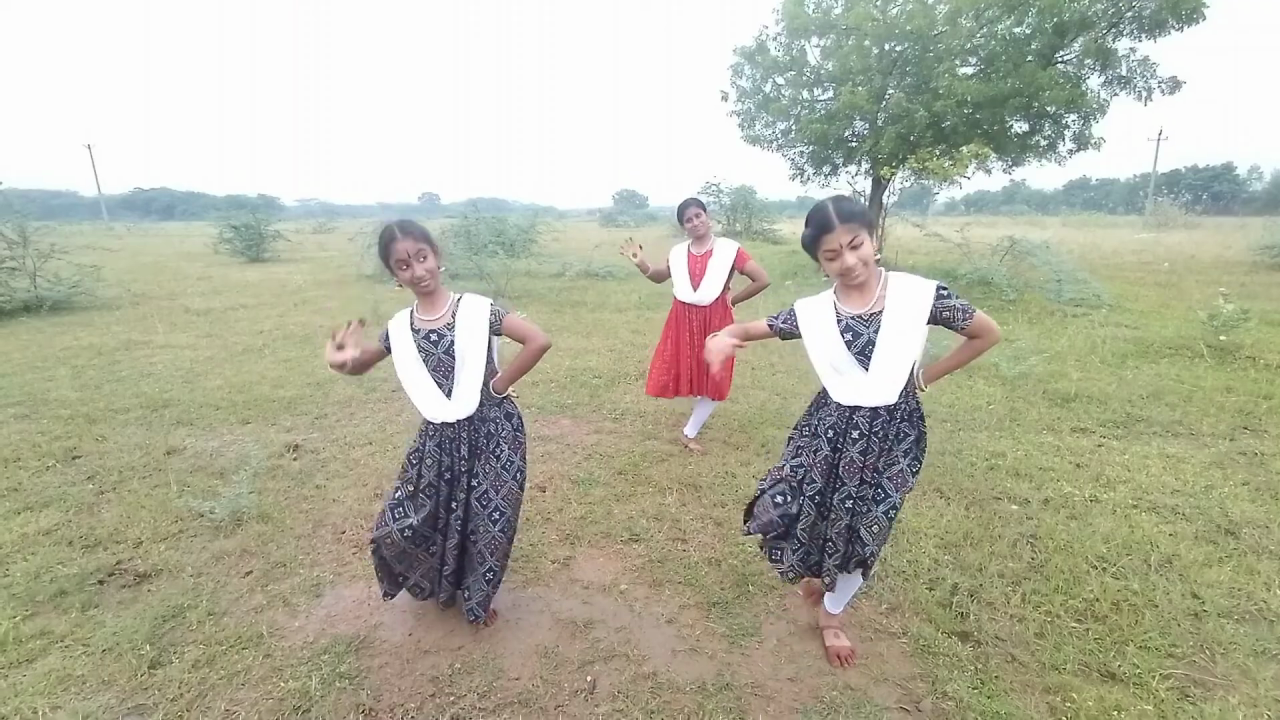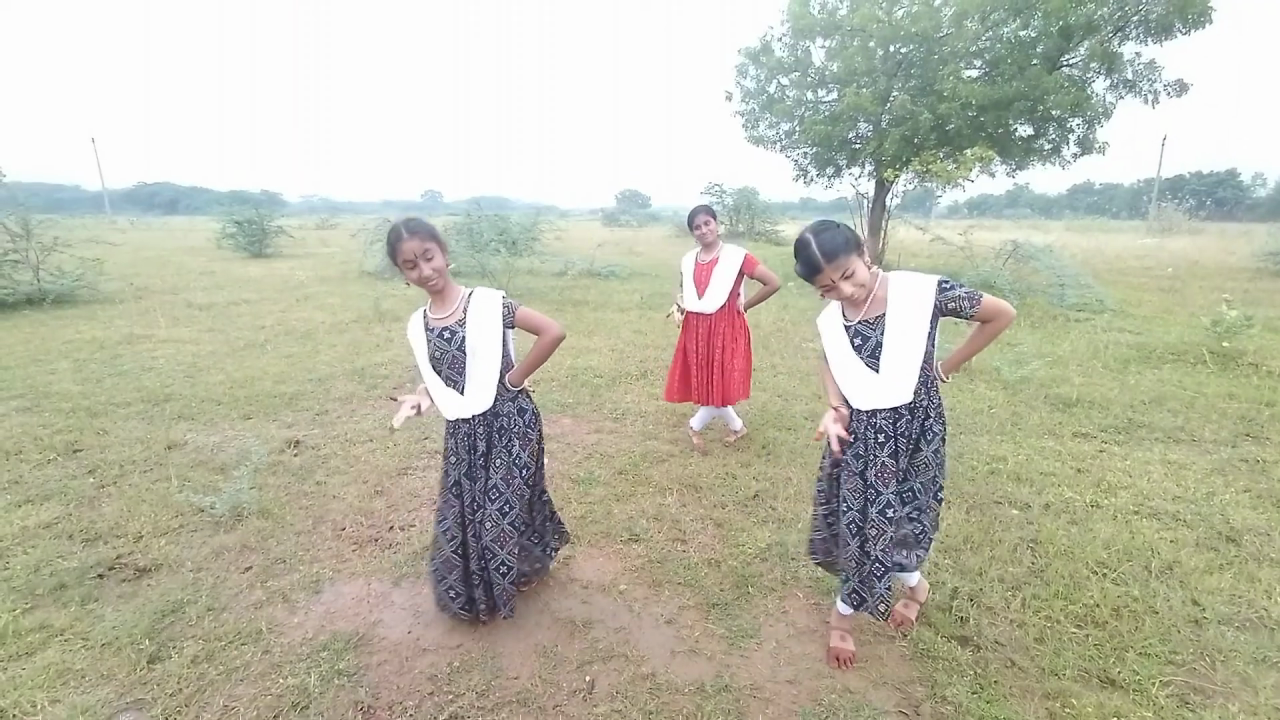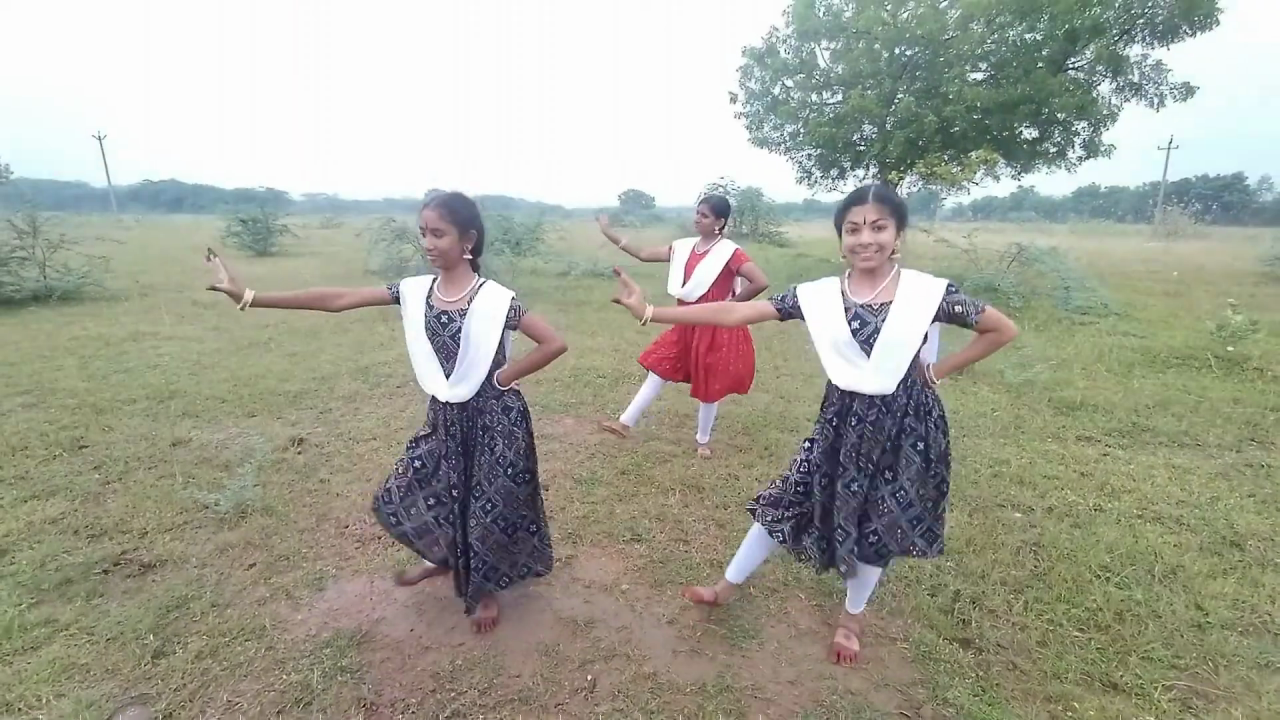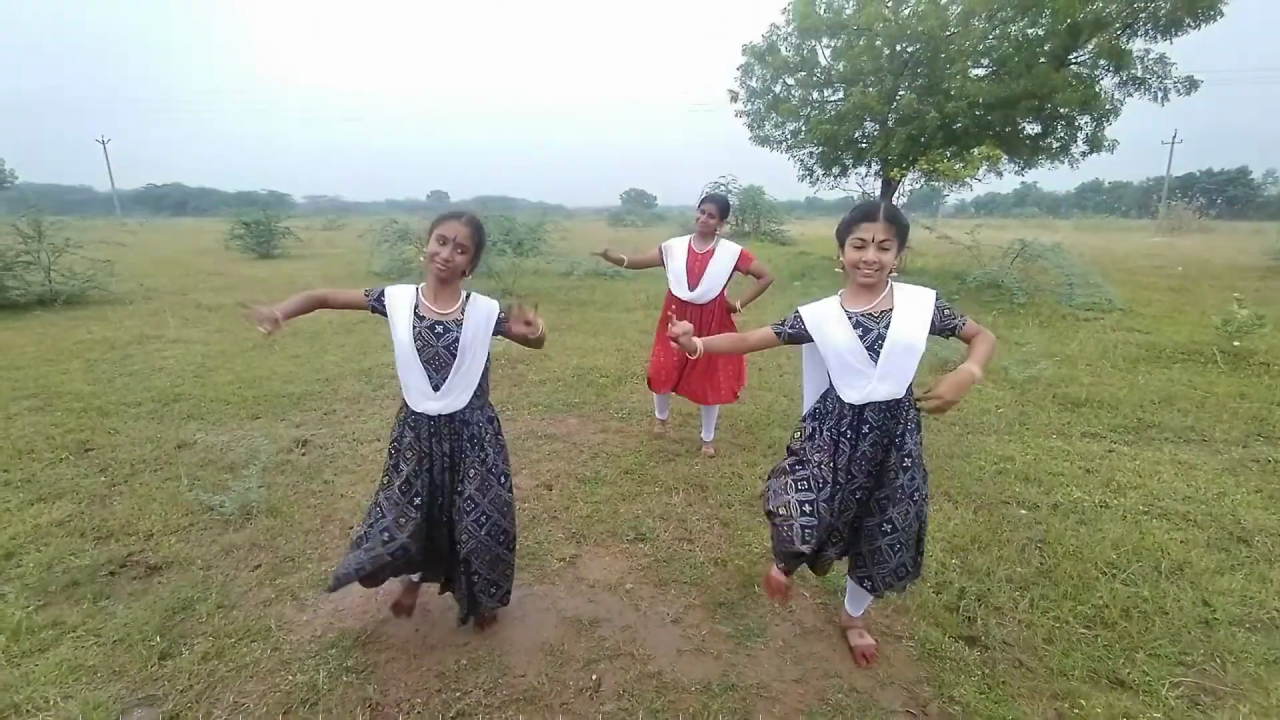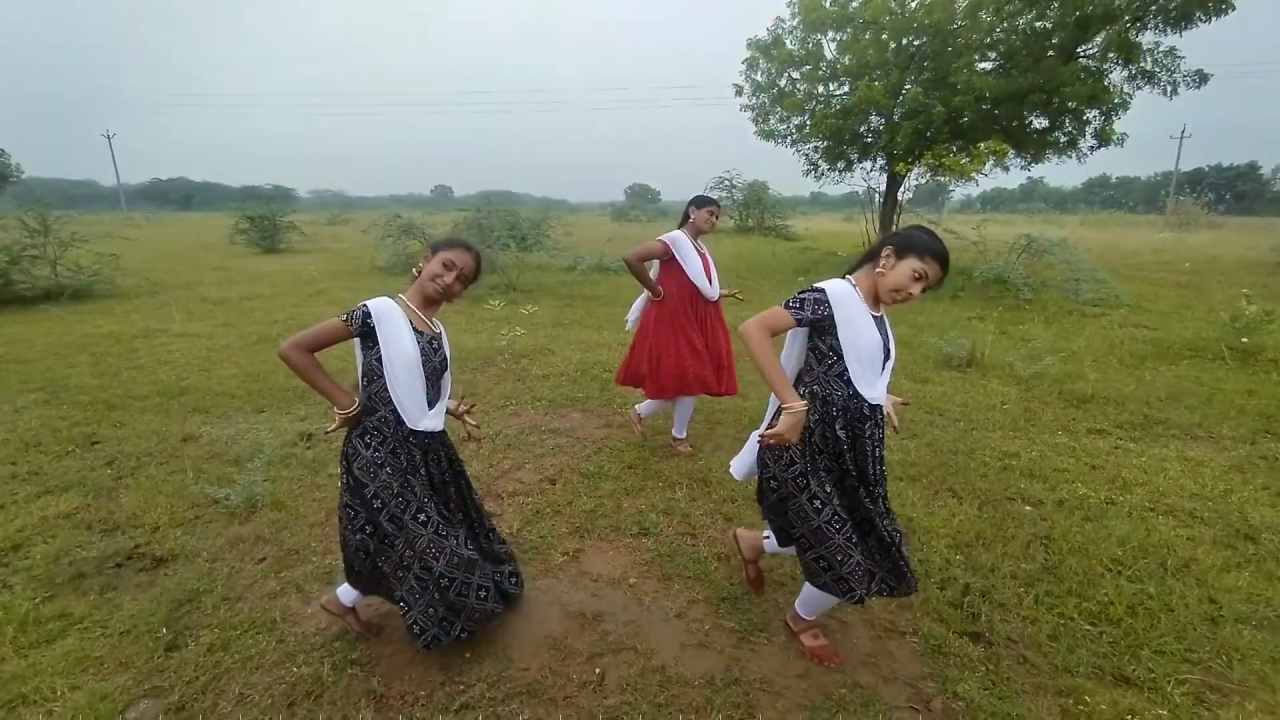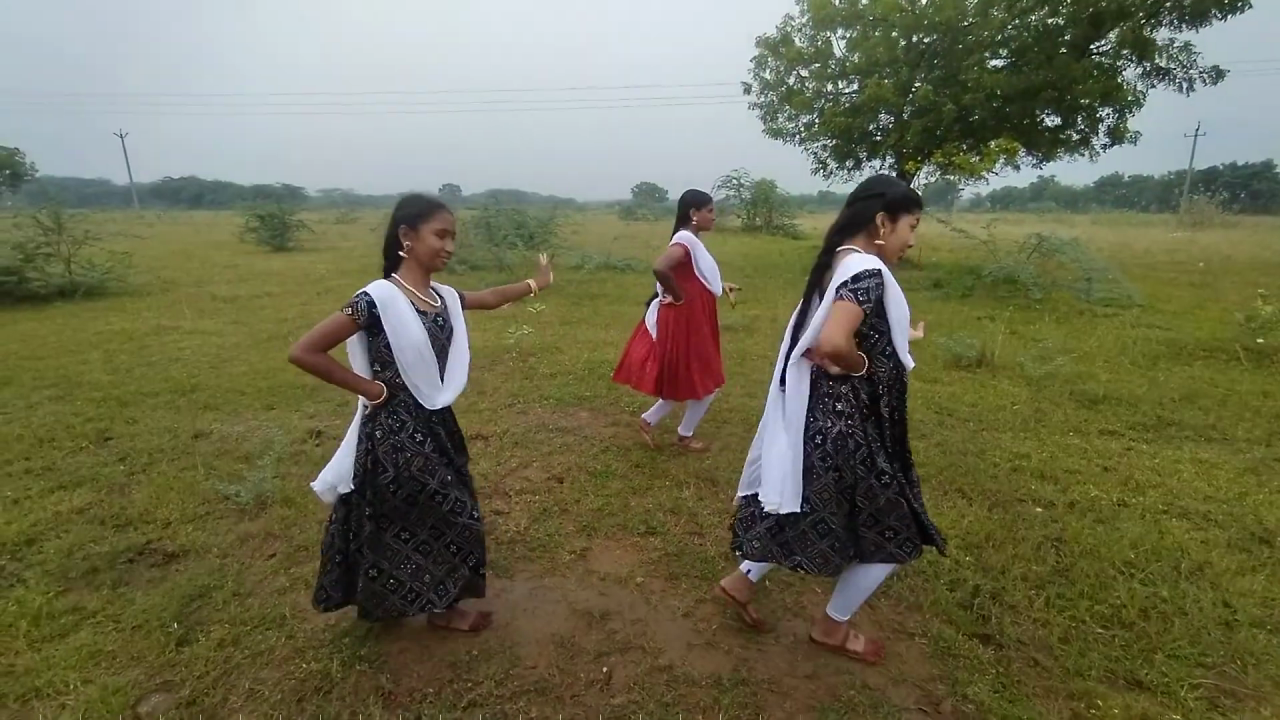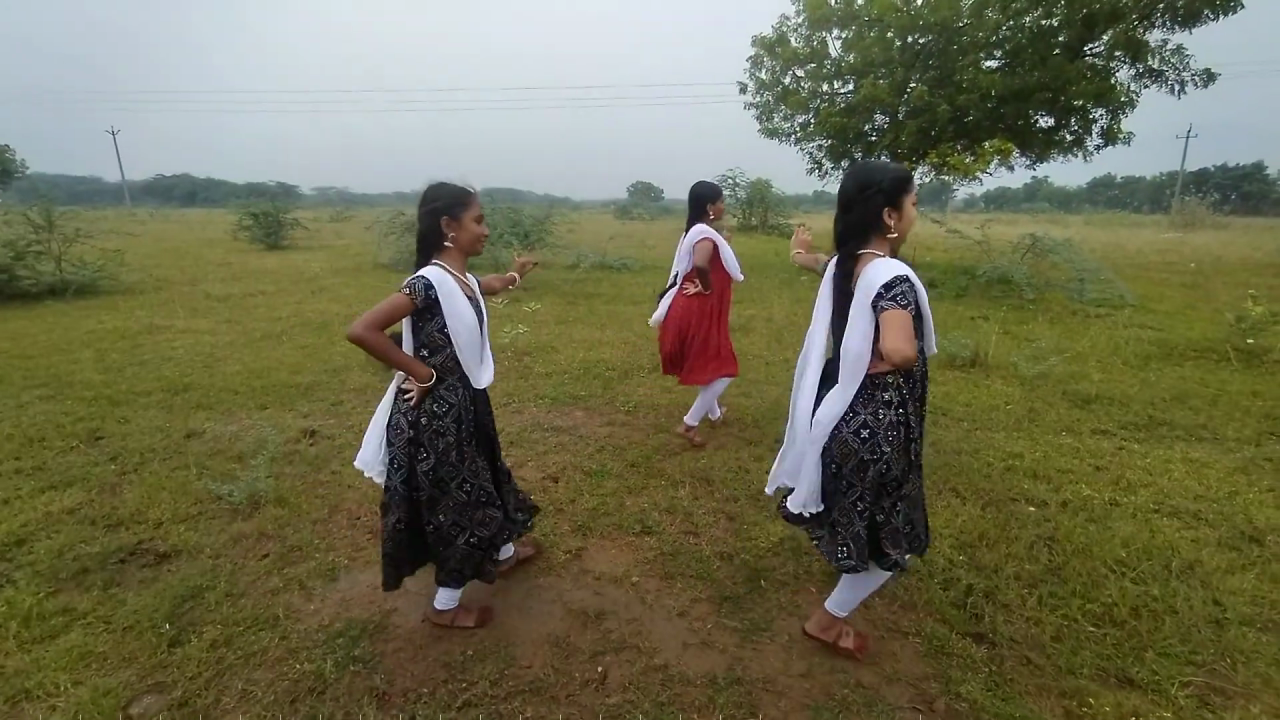
dt=0.4s
person 1, frame 1
left shoulder: (919, 293)
right shoulder: (811, 312)
left elbow: (988, 333)
right elbow: (737, 329)
left wrist: (924, 376)
right wrist: (720, 341)
left hip: (891, 433)
right hip: (830, 427)
left knee: (862, 529)
right knee: (781, 515)
left ankle: (830, 613)
right ankle: (815, 571)
person 1, frame 2
left shoulder: (922, 292)
right shoulder: (829, 322)
left elbow: (1002, 314)
left wrist: (946, 367)
right wrist: (834, 408)
left hip: (911, 431)
right hip: (858, 434)
left knee: (881, 527)
right knee: (857, 524)
left ankle: (842, 615)
right ankle: (915, 585)
person 1, frame 3
left shoulder: (930, 293)
right shoulder: (816, 296)
left elbow: (1003, 330)
right elbow: (735, 313)
left wrist: (936, 372)
right wrist: (651, 312)
left hip: (902, 425)
right hip: (843, 418)
left knee: (879, 524)
right knee: (786, 503)
left ankle: (851, 616)
right ankle: (728, 586)
person 1, frame 4
left shoulder: (921, 303)
right shoulder: (817, 315)
left elbow: (982, 336)
right elbow: (749, 340)
left wrist: (968, 374)
right wrist: (696, 343)
left hip: (895, 438)
right hip: (834, 431)
left knee: (884, 541)
right knee: (799, 523)
left ankle: (853, 616)
right ankle: (784, 562)
person 1, frame 5
left shoulder: (877, 311)
right shoulder: (830, 297)
right elbow: (756, 328)
left wrist: (881, 399)
right wrist: (792, 404)
left hip: (850, 444)
right hip: (810, 445)
left knee: (864, 538)
right knee: (849, 555)
left ankle: (756, 542)
right ankle: (800, 619)
person 1, frame 6
left shoulder: (840, 264)
right shoulder: (867, 273)
right elbow: (833, 342)
left wrist: (896, 341)
right wrist: (859, 365)
left hip: (821, 418)
right hip: (844, 426)
left knee: (814, 516)
right knee: (895, 531)
left ankle: (742, 579)
right ankle: (833, 624)
person 1, frame 7
left shoulder: (840, 265)
right shoulder: (895, 278)
right elbow: (897, 351)
left wrist: (806, 258)
right wrist: (903, 358)
left hip: (841, 413)
right hip: (877, 424)
left knee: (855, 514)
right knee: (889, 534)
right ankle: (829, 619)
person 2, frame 1
left shoulder: (478, 309)
right shoulder: (399, 327)
left elbow: (539, 341)
right elbow: (357, 365)
left wrist: (498, 384)
right wrist: (343, 359)
left hip: (490, 428)
right hip: (438, 436)
left knee: (487, 518)
right knee: (405, 522)
left ankle: (479, 598)
right ankle: (438, 587)
person 2, frame 2
left shoulder: (489, 303)
right shoulder: (417, 325)
left elbow: (553, 332)
left wrist: (513, 379)
right wrist: (422, 398)
left hip: (508, 421)
right hip: (463, 431)
left knee: (504, 511)
right knee: (464, 515)
left ankle: (498, 594)
person 2, frame 3
left shoulder: (497, 300)
right shoulder: (414, 291)
left elbow: (555, 343)
right elbow: (338, 300)
left wrist: (505, 377)
right wrist: (251, 297)
left hip: (492, 417)
right hip: (446, 417)
left knee: (489, 505)
right knee: (406, 495)
left ankle: (486, 591)
right ankle: (441, 558)
person 2, frame 4
left shoulder: (485, 311)
right shoulder: (396, 298)
left elbow: (533, 338)
right elbow: (324, 297)
left wrist: (534, 333)
right wrist: (280, 312)
left hip: (471, 429)
right hip: (418, 429)
left knee: (482, 524)
right knee: (403, 517)
left ankle: (482, 598)
right ankle: (414, 576)
person 2, frame 5
left shoulder: (438, 332)
right shoulder: (377, 313)
right elbow: (293, 349)
left wrist: (452, 406)
right wrist: (345, 403)
left hip: (428, 447)
right hip: (383, 449)
left knee: (456, 529)
person 2, frame 6
left shoulder: (445, 298)
right shoulder: (378, 297)
left elbow: (489, 298)
right elbow: (304, 352)
left wrist: (532, 285)
right wrist: (370, 388)
left hip: (433, 424)
right hip: (397, 430)
left knee: (442, 514)
right knee: (454, 516)
right ankle: (441, 607)
person 2, frame 7
left shoulder: (463, 281)
right shoulder: (430, 282)
right elbow: (361, 331)
left wrist: (514, 276)
right wrist: (421, 373)
left hip: (463, 406)
right hip: (436, 413)
left knee: (479, 488)
right knee: (458, 503)
left ankle: (503, 552)
right ankle: (446, 605)
person 3, frame 1
left shoulder: (729, 249)
right shoulder: (678, 253)
left elbow: (762, 280)
right elbow: (658, 277)
left wrist: (732, 300)
right wrist: (640, 263)
left hip: (714, 322)
right hip: (682, 321)
left knee: (711, 383)
right knee: (669, 378)
left ankle: (689, 433)
person 3, frame 2
left shoulder: (737, 256)
right shoulder: (688, 259)
left elbow: (774, 283)
left wrist: (744, 305)
right wrist: (679, 303)
left hip: (726, 329)
right hip: (696, 329)
left knee: (720, 387)
right knee: (704, 386)
left ankle: (695, 426)
right ankle: (736, 425)
person 3, frame 3
left shoulder: (730, 252)
right shoulder: (684, 247)
left elbow: (761, 282)
right elbow: (644, 254)
left wrist: (733, 302)
right wrist: (611, 235)
left hip: (714, 325)
right hip: (686, 322)
left knee: (709, 385)
right knee: (658, 368)
left ankle: (703, 439)
right ankle: (626, 423)
person 3, frame 4
left shoulder: (731, 252)
right shoulder: (675, 247)
left elbow: (766, 277)
right elbow: (636, 261)
left wrist: (740, 304)
right wrist: (612, 256)
left hip: (711, 324)
right hip: (676, 319)
left knee: (711, 383)
right knee: (661, 375)
left ankle: (707, 438)
right ankle: (662, 415)
person 3, frame 5
left shoulder: (700, 248)
right shoulder: (673, 241)
right elbow: (631, 257)
left wrist: (721, 293)
right wrist: (655, 290)
left hip: (699, 321)
right hip: (673, 319)
left knee: (694, 379)
right knee: (686, 380)
left ankle: (640, 411)
right ankle: (679, 435)
person 3, frame 6
left shoulder: (691, 242)
right shoulder: (685, 241)
right elbow: (659, 268)
left wrist: (722, 286)
right wrist: (678, 296)
left hip: (690, 322)
right hip: (685, 323)
left knee: (688, 382)
right knee: (704, 384)
left ankle: (648, 420)
right ankle: (685, 436)
person 3, frame 7
left shoulder: (694, 232)
right shoulder: (706, 235)
right elbow: (701, 264)
left wrist: (721, 245)
right wrist: (706, 287)
left hip: (689, 310)
right hip: (701, 311)
left knee: (708, 363)
right knee: (720, 370)
left ankle: (714, 413)
right ankle: (690, 424)
